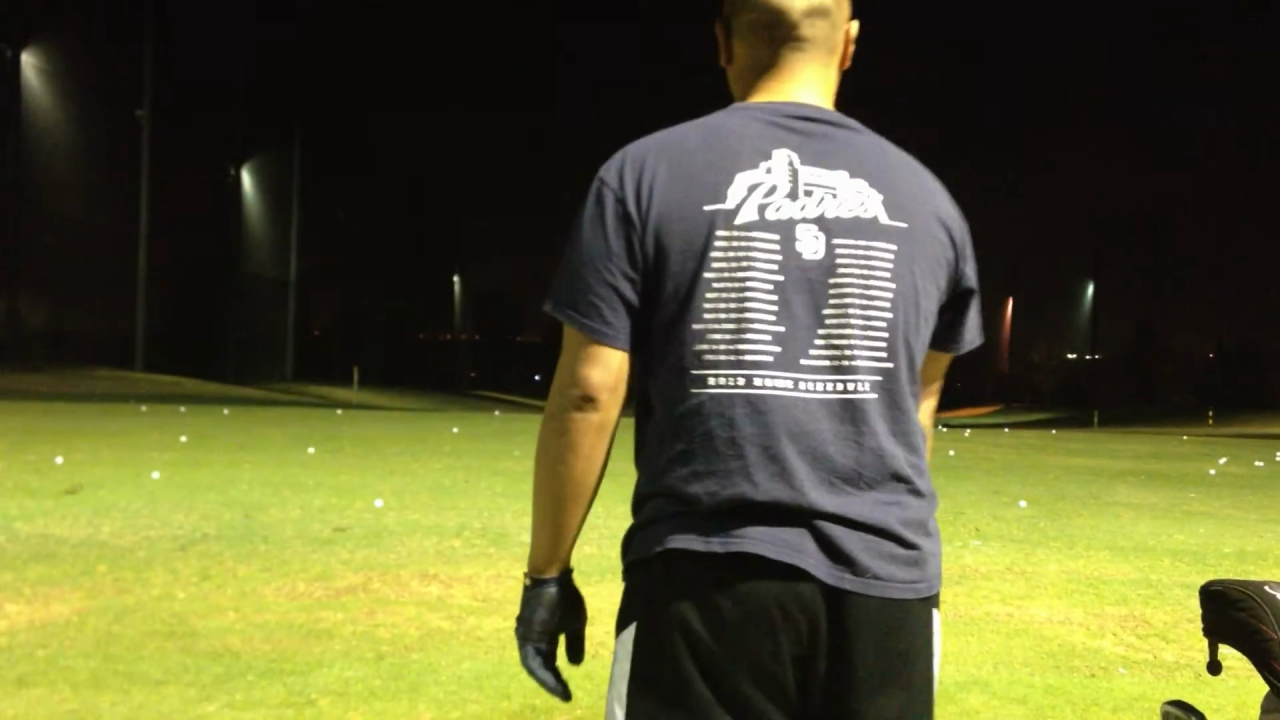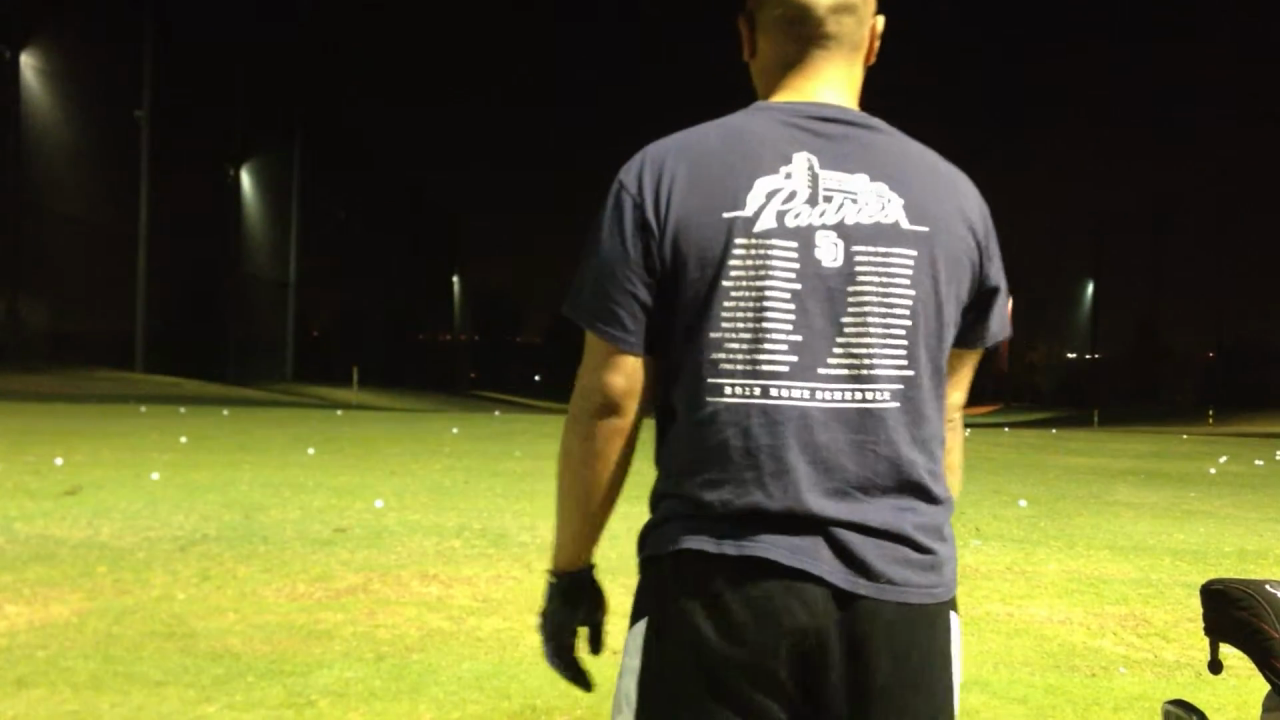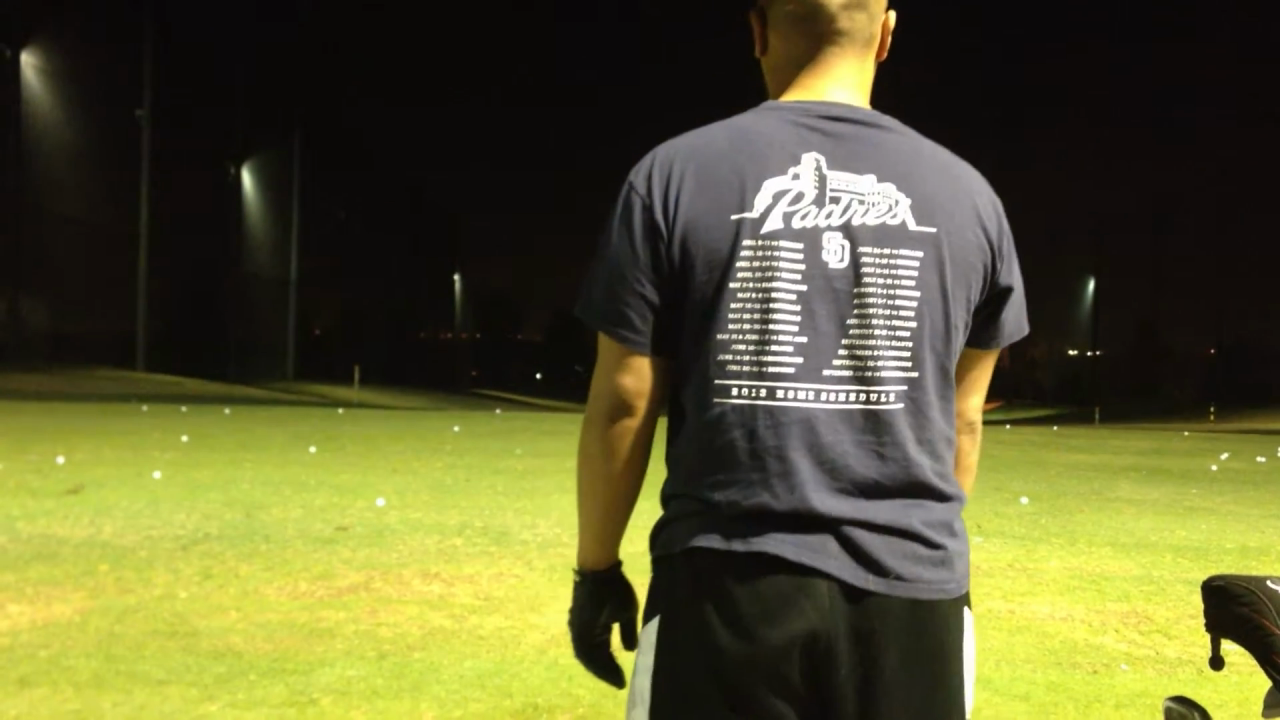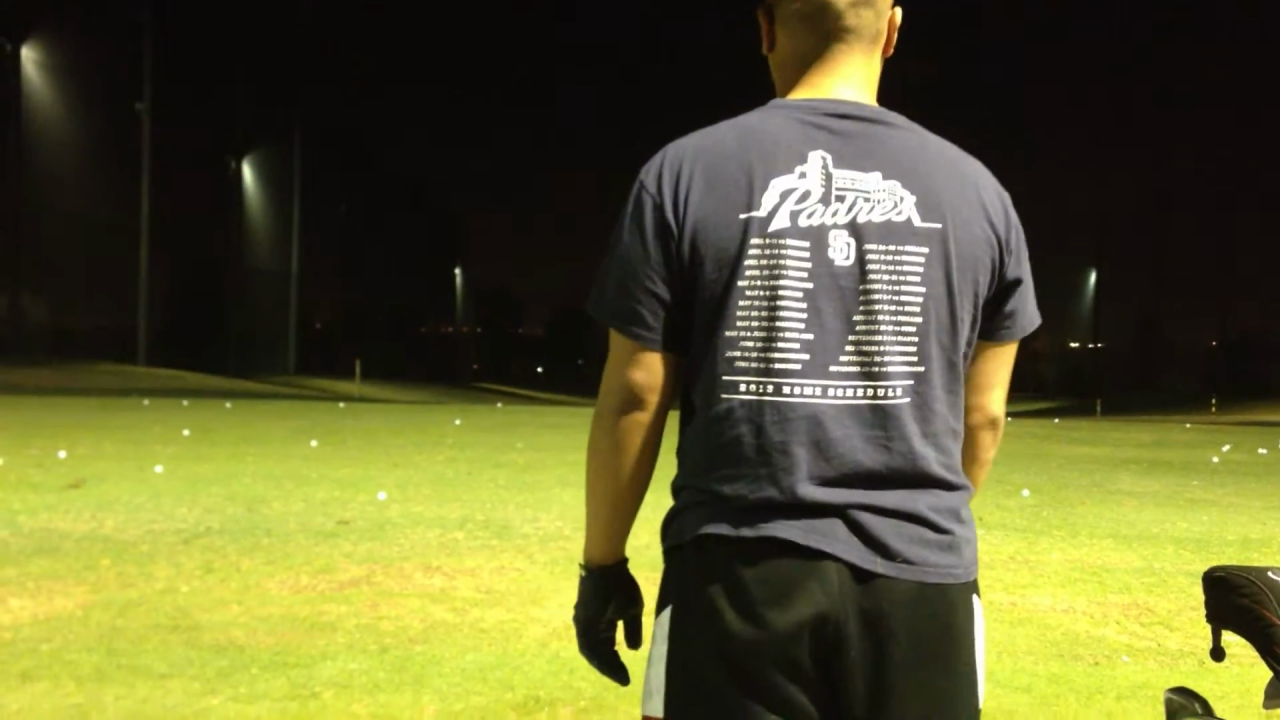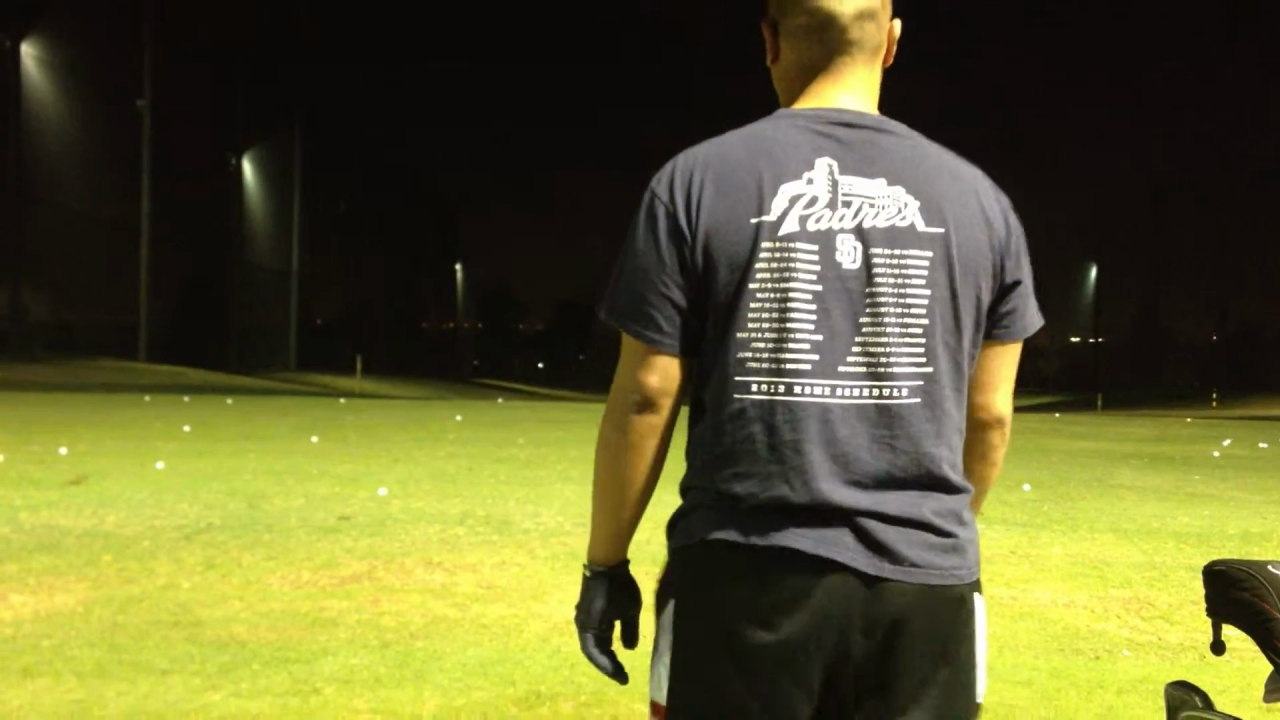
dt=0.2s
person 1, frame 1
left shoulder: (645, 173)
right shoulder: (927, 199)
left elbow: (588, 396)
left wrist: (547, 573)
left hip: (703, 585)
right hip: (882, 587)
person 1, frame 2
left shoulder: (665, 174)
right shoulder: (953, 197)
left elbow: (609, 403)
right elbow: (943, 415)
left wrist: (571, 571)
left hip: (714, 587)
right hip: (898, 593)
person 1, frame 3
left shoulder: (674, 175)
right shoulder: (967, 195)
left elbow: (623, 404)
right elbow: (962, 420)
left wrist: (597, 569)
left hip: (726, 587)
right hip: (911, 593)
person 1, frame 4
left shoulder: (686, 174)
right shoulder: (974, 191)
left elbow: (634, 396)
right elbow: (983, 415)
left wrist: (603, 564)
left hip: (737, 575)
right hip: (918, 581)
person 1, frame 5
left shoulder: (698, 182)
right shoulder: (974, 198)
left elbow: (646, 398)
right elbow: (990, 415)
left wrist: (606, 564)
left hip: (744, 573)
right hip: (920, 578)
